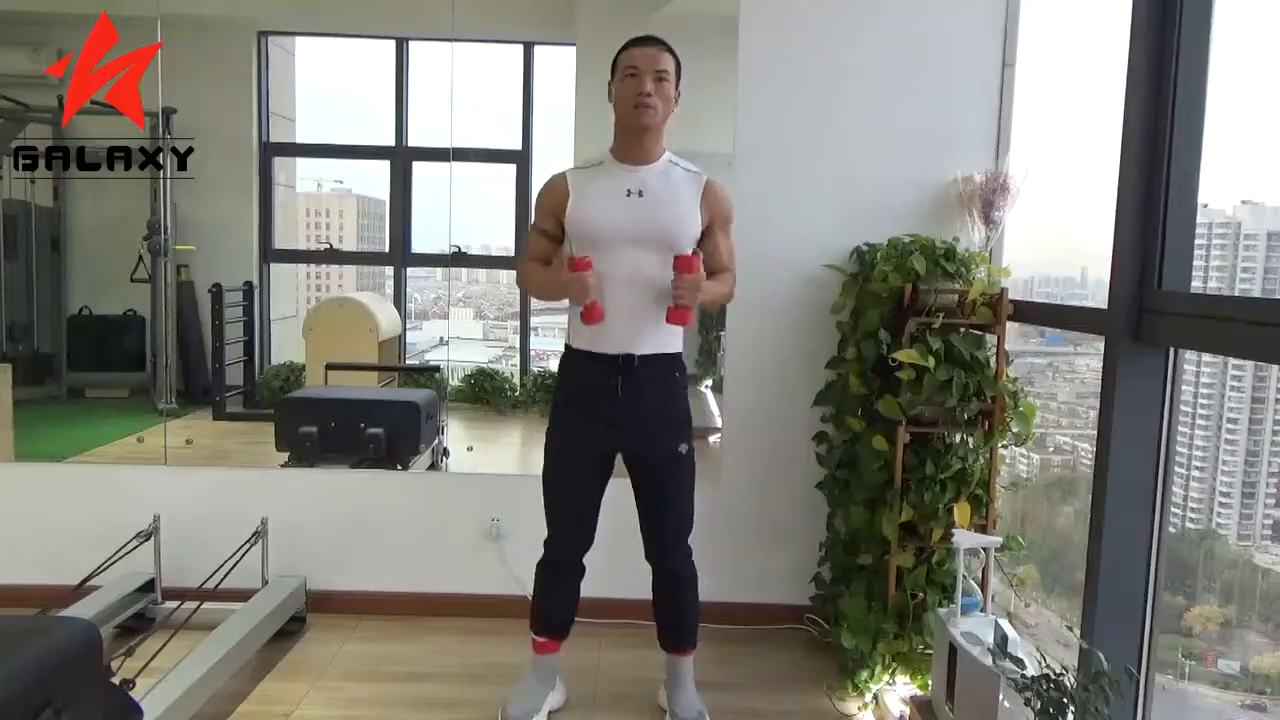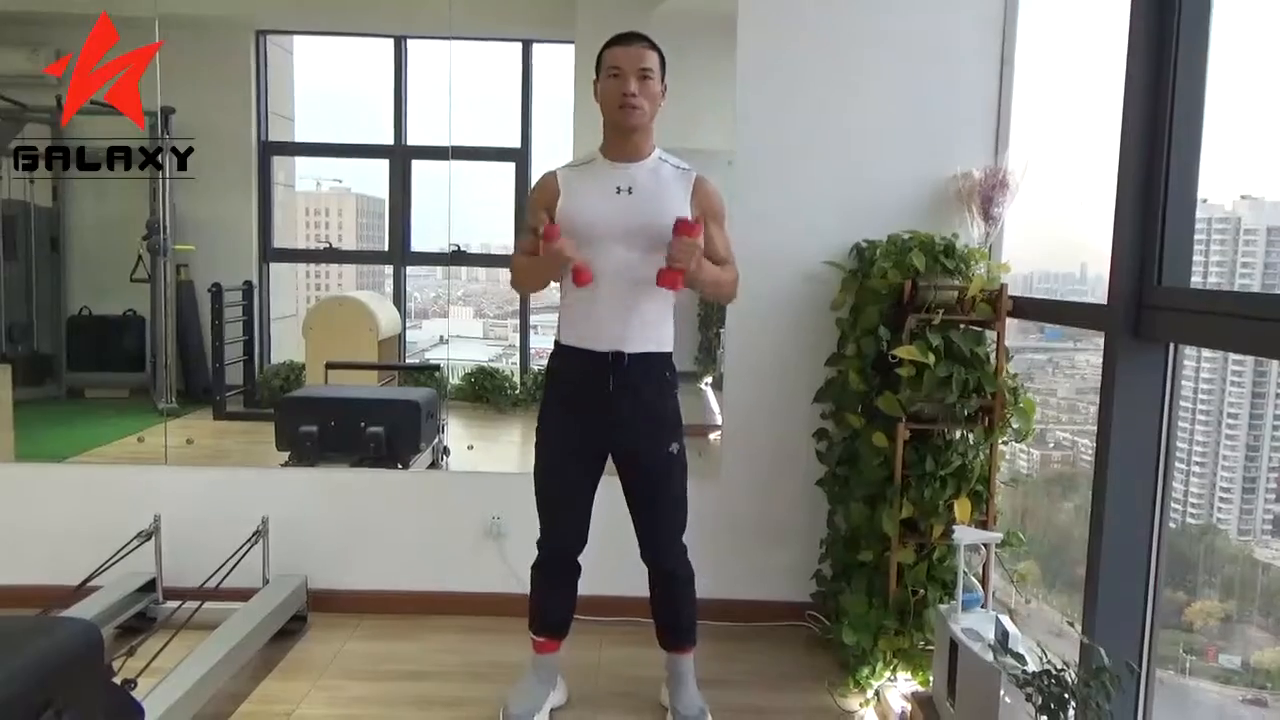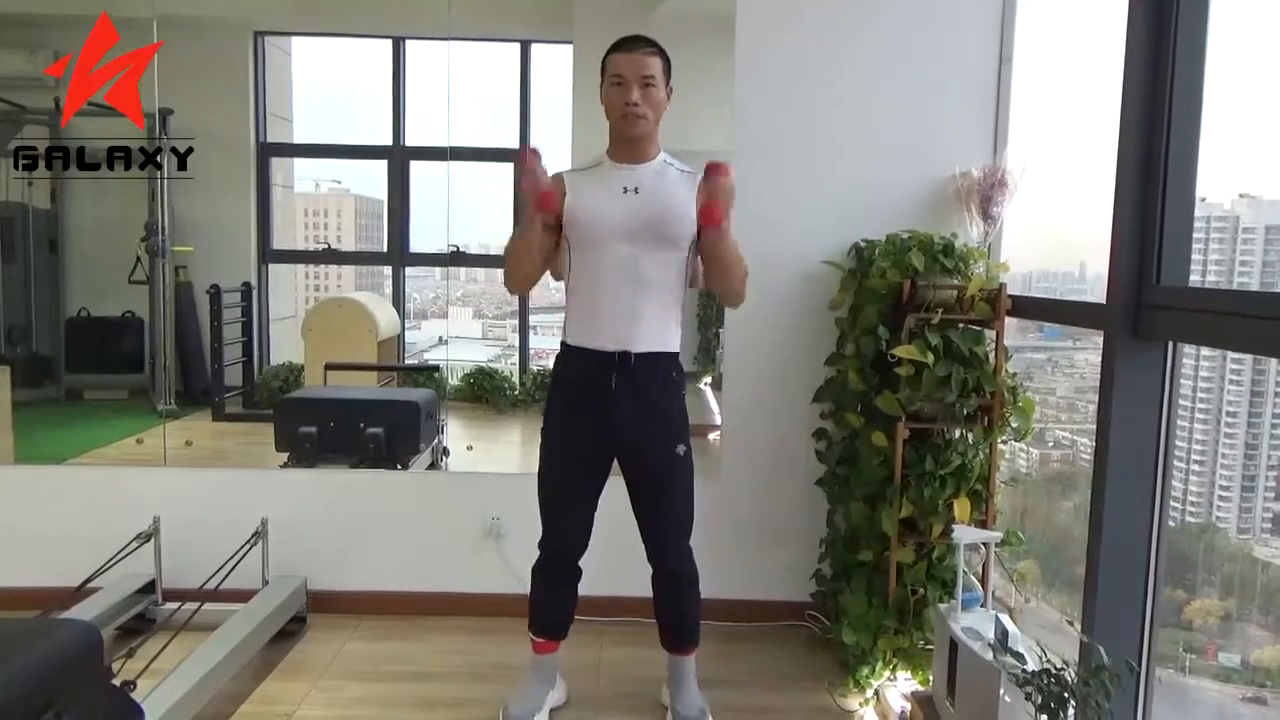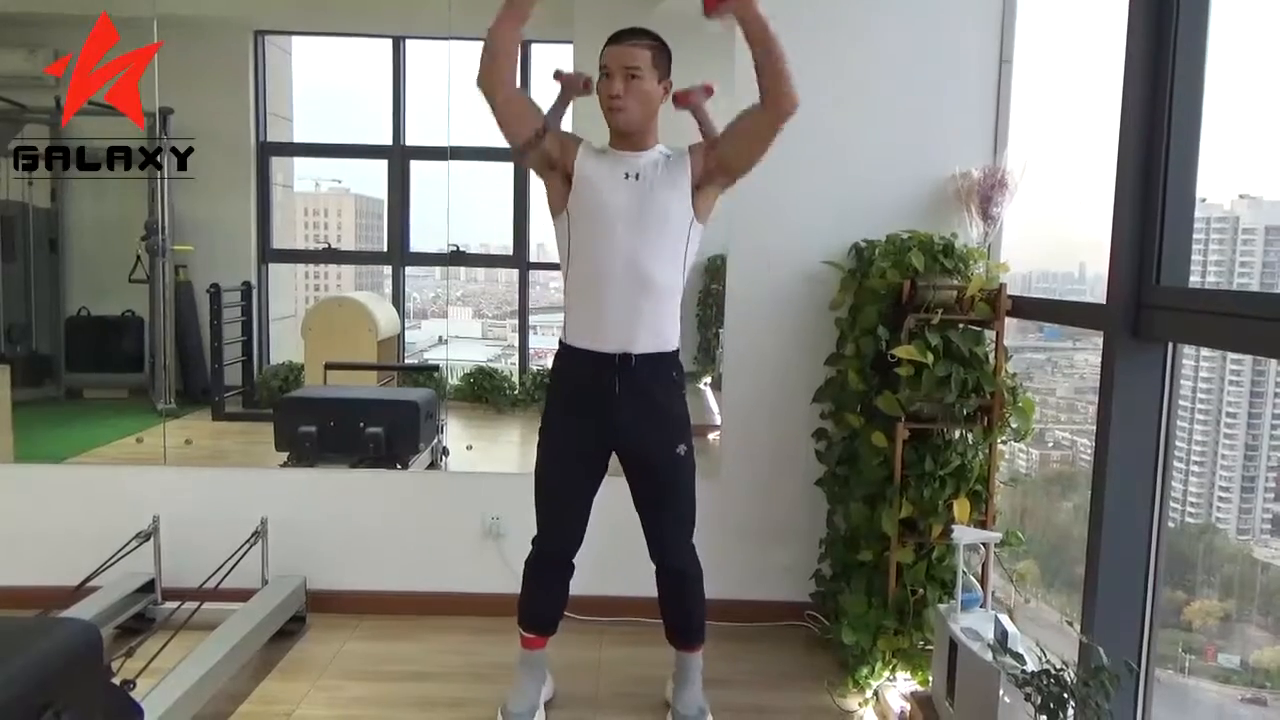
dt=0.3s
person 1, frame 1
left shoulder: (704, 194)
right shoulder: (567, 189)
left elbow: (727, 279)
right elbow: (529, 270)
left wrist: (700, 290)
right wrist: (562, 283)
left hip: (660, 382)
right hip: (584, 379)
left knee: (670, 545)
right knee: (564, 541)
person 1, frame 2
left shoulder: (694, 190)
right shoulder: (557, 186)
left elbow: (729, 284)
right elbow: (519, 274)
left wrist: (697, 266)
right wrist: (545, 265)
left hip: (650, 381)
right hip: (573, 378)
left knee: (665, 545)
right knee: (559, 541)
person 1, frame 3
left shoulder: (697, 191)
right shoulder: (566, 189)
left elbow: (733, 293)
right elbow: (518, 281)
left wrist: (718, 237)
right wrist: (531, 220)
left hip: (655, 381)
right hip: (579, 377)
left knee: (670, 547)
right knee: (560, 541)
person 1, frame 4
left shoulder: (699, 169)
right shoulder: (567, 162)
left elbow: (782, 103)
right elbow: (494, 85)
left hip: (655, 380)
right hip: (578, 376)
left knee: (674, 546)
right knee: (554, 539)
